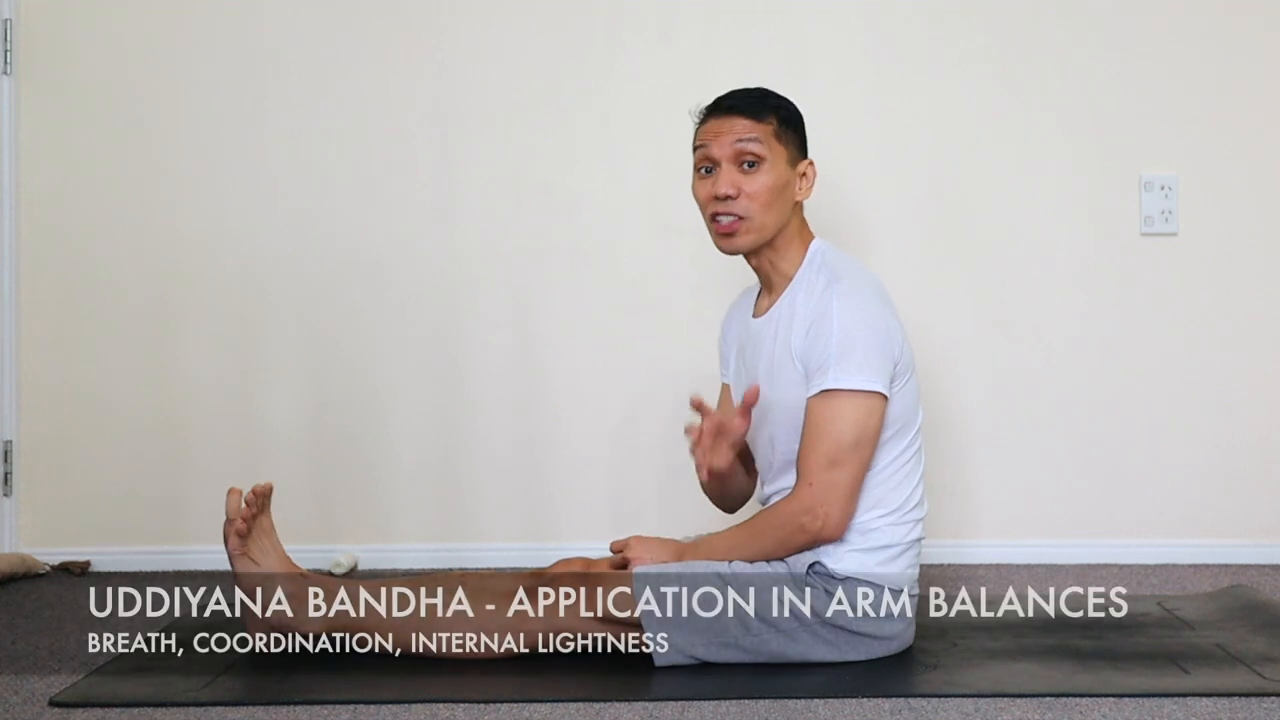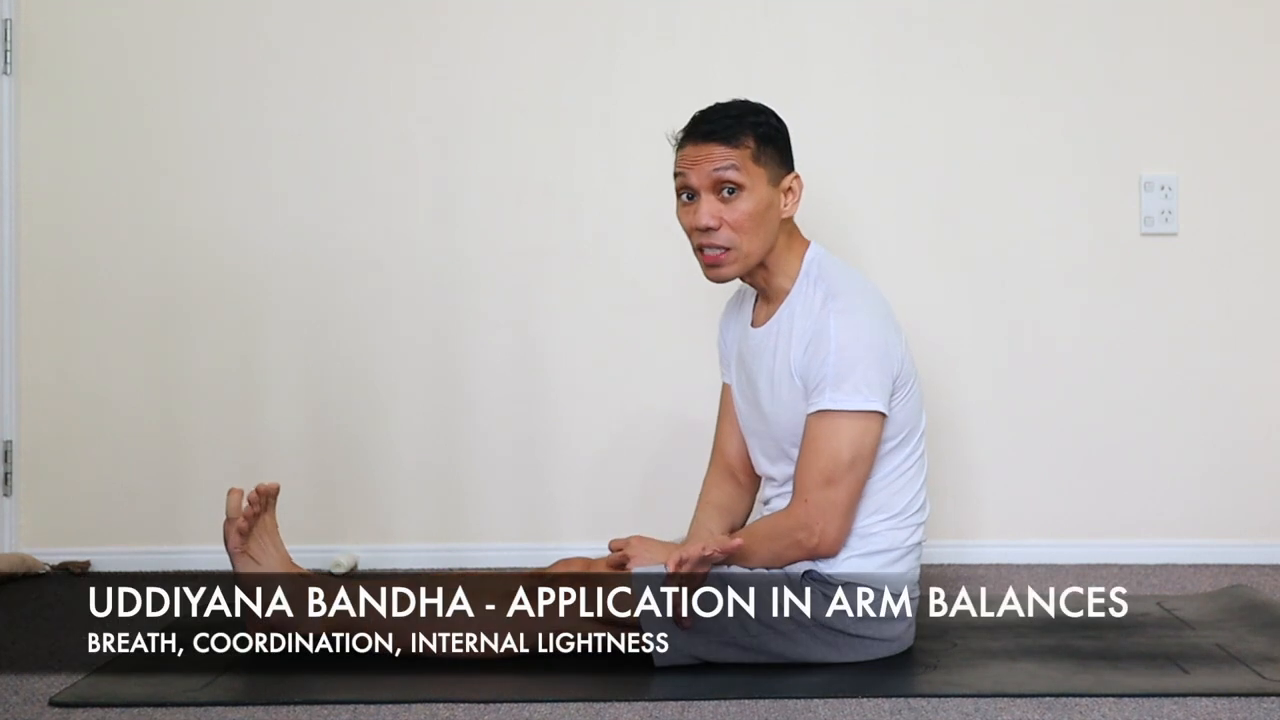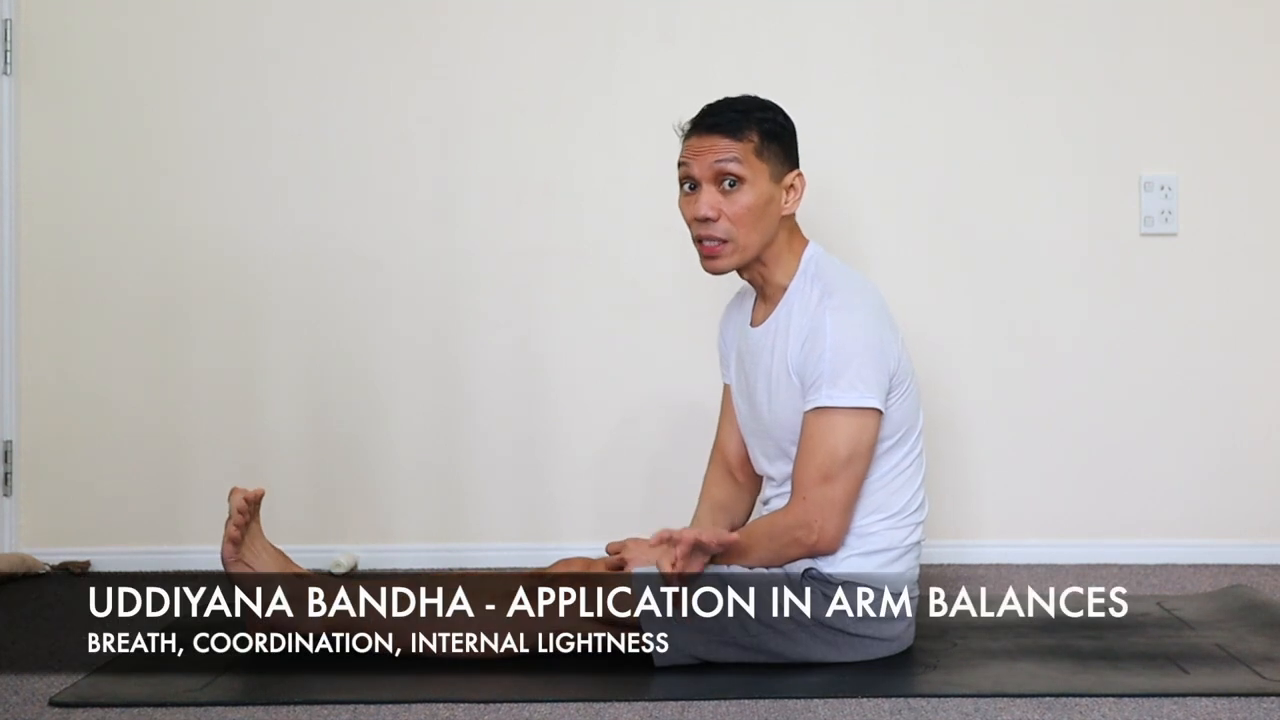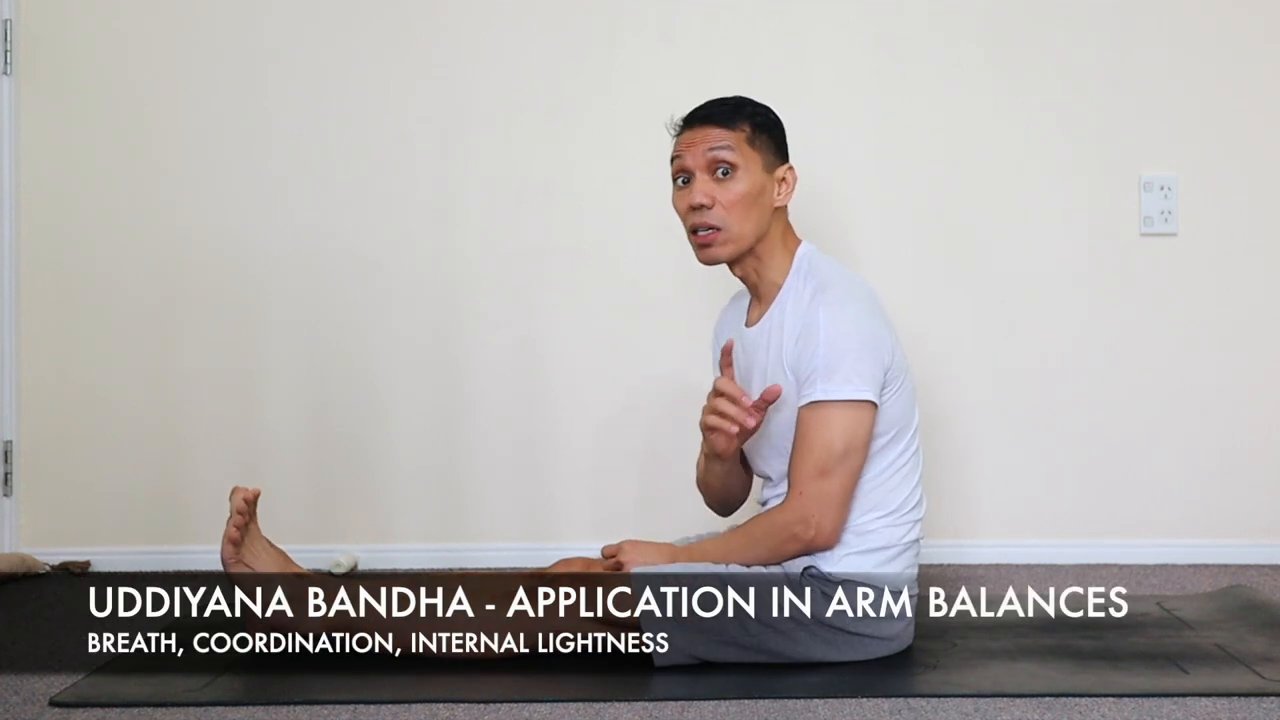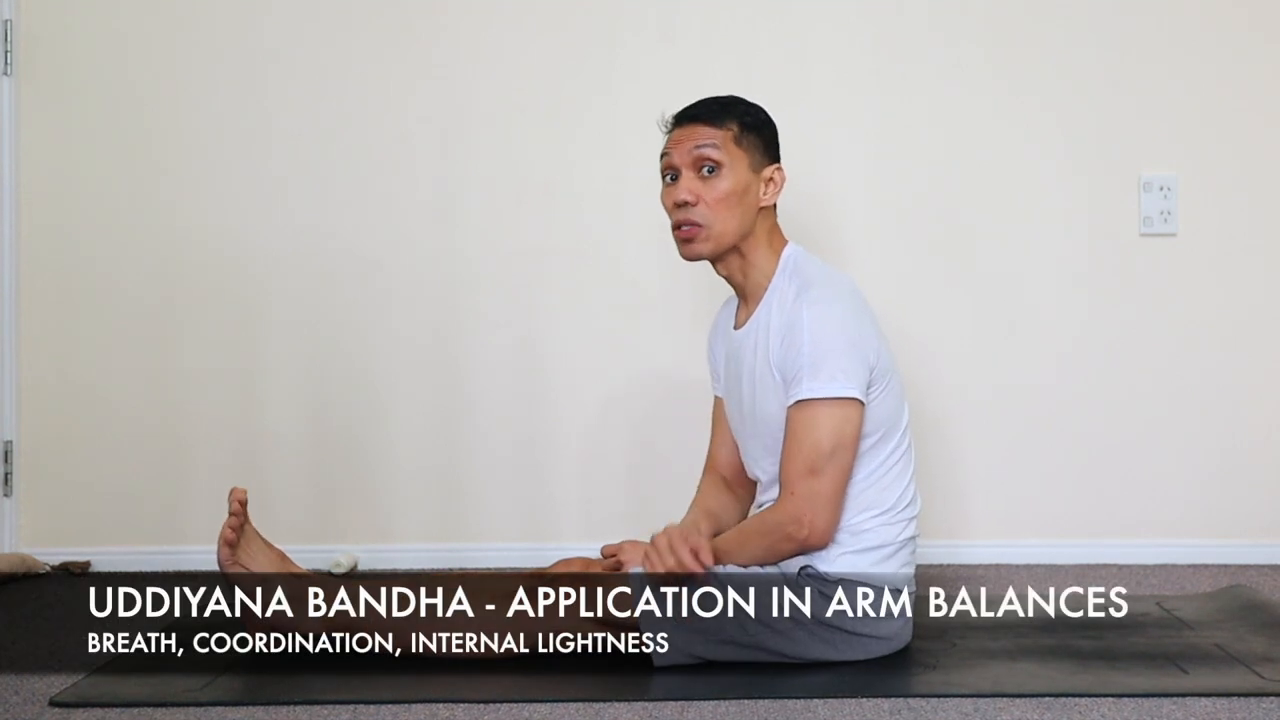
dt=0.4s
person 1, frame 1
left shoulder: (843, 302)
right shoulder: (746, 313)
left elbow: (820, 512)
right elbow: (735, 495)
left wrist: (682, 556)
right wrist: (716, 460)
left hip: (850, 595)
right hip: (809, 570)
left knee: (575, 601)
right knee: (570, 578)
left ankle: (310, 604)
right ankle: (313, 596)
person 1, frame 2
left shoulder: (842, 318)
right shoulder: (743, 311)
left elbow: (817, 529)
right elbow: (734, 470)
left wrist: (672, 558)
right wrist: (698, 551)
left hip: (848, 598)
right hip: (796, 568)
right knee: (572, 577)
person 1, frame 3
left shoulder: (840, 316)
right shoulder: (744, 311)
left elbow: (816, 526)
right elbow: (735, 469)
left wrist: (667, 558)
right wrist: (698, 541)
left hip: (848, 598)
right hip: (796, 569)
right knee: (574, 578)
person 1, frame 4
left shoulder: (832, 309)
right shoulder: (740, 316)
left elbow: (812, 521)
right elbow: (726, 496)
left wrist: (673, 559)
right wrist: (722, 443)
left hip: (844, 597)
right hip: (802, 571)
right knee: (579, 576)
person 1, frame 5
left shoulder: (818, 308)
right shoulder: (733, 319)
left elbow: (806, 520)
right elbow: (730, 485)
left wrist: (661, 562)
right wrist: (684, 535)
left hip: (842, 597)
right hip: (800, 573)
right knee: (579, 577)
